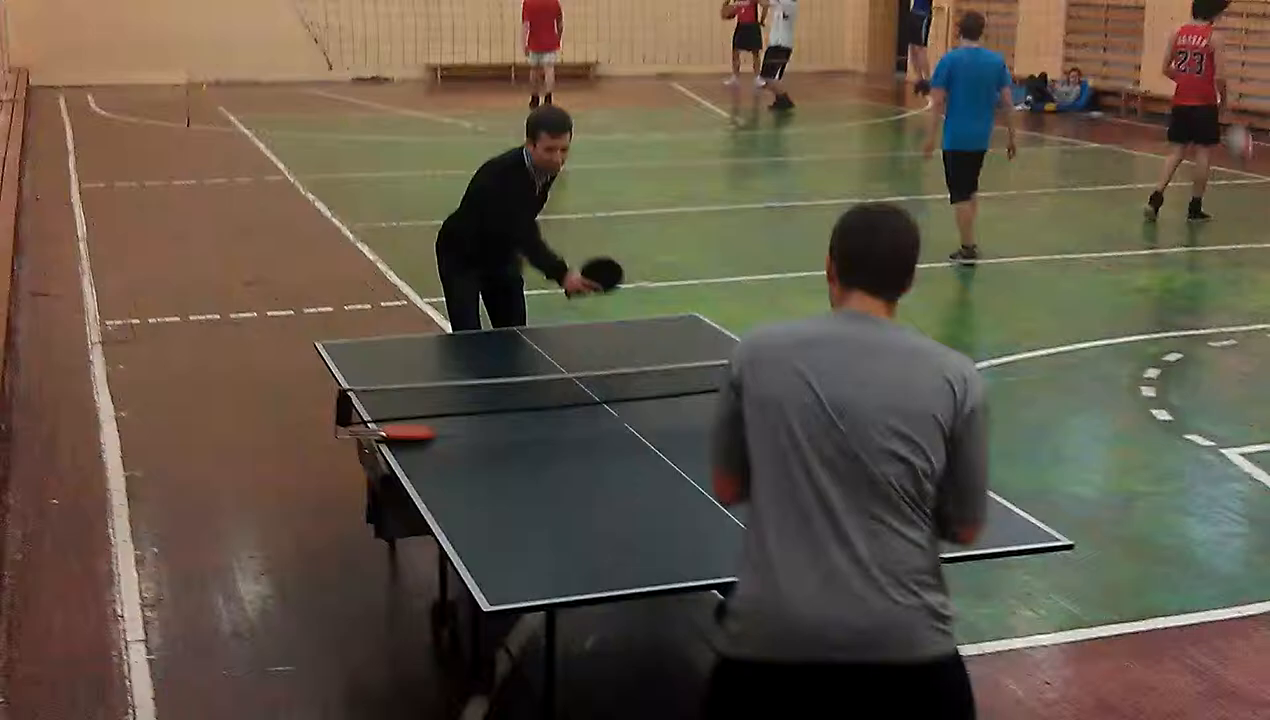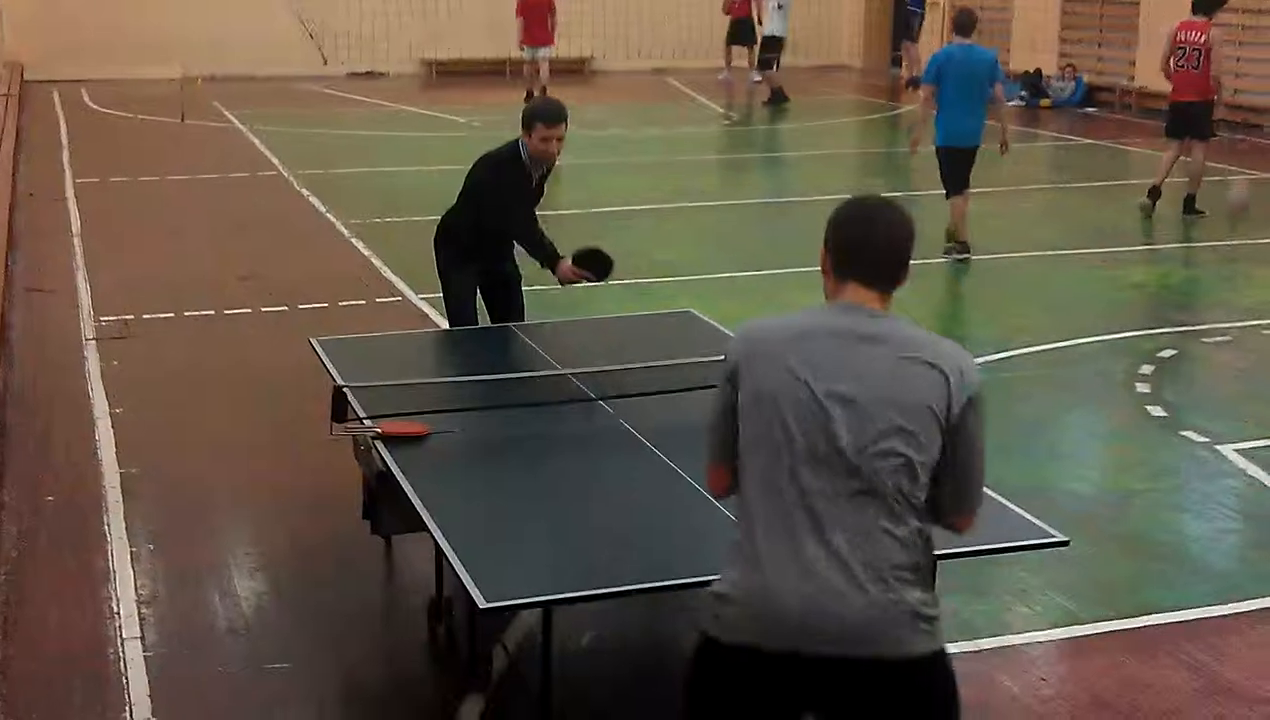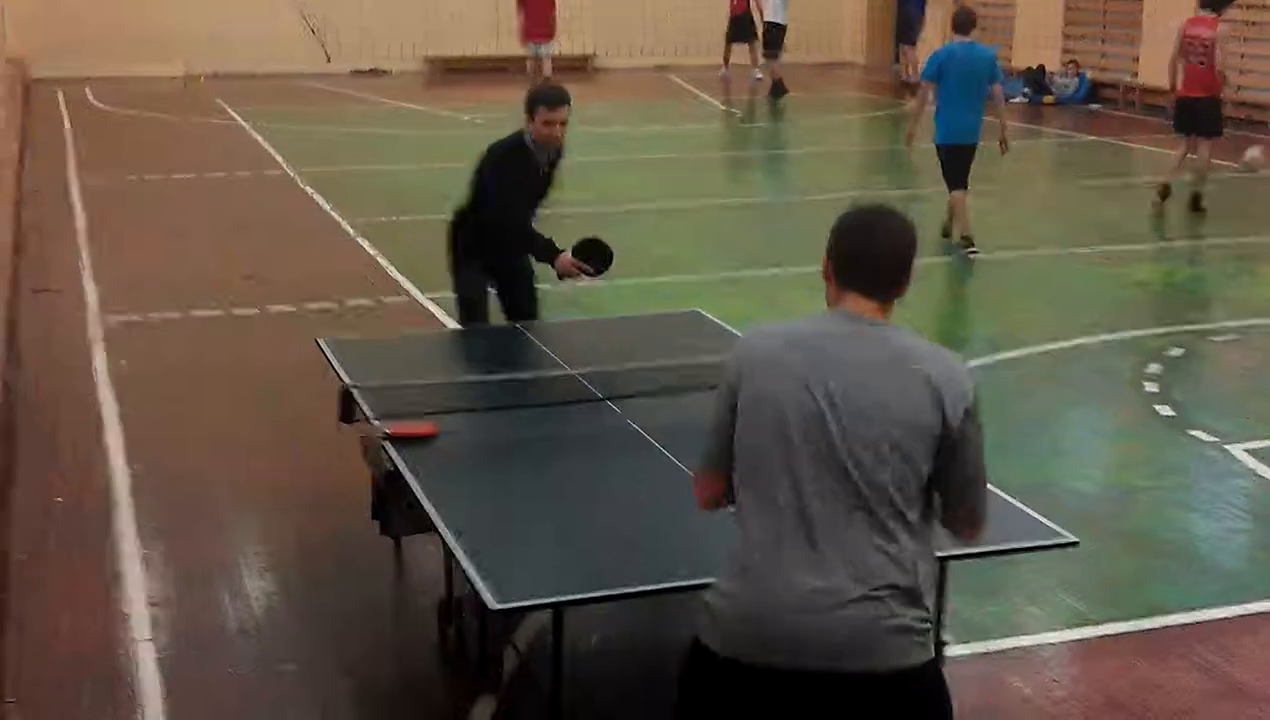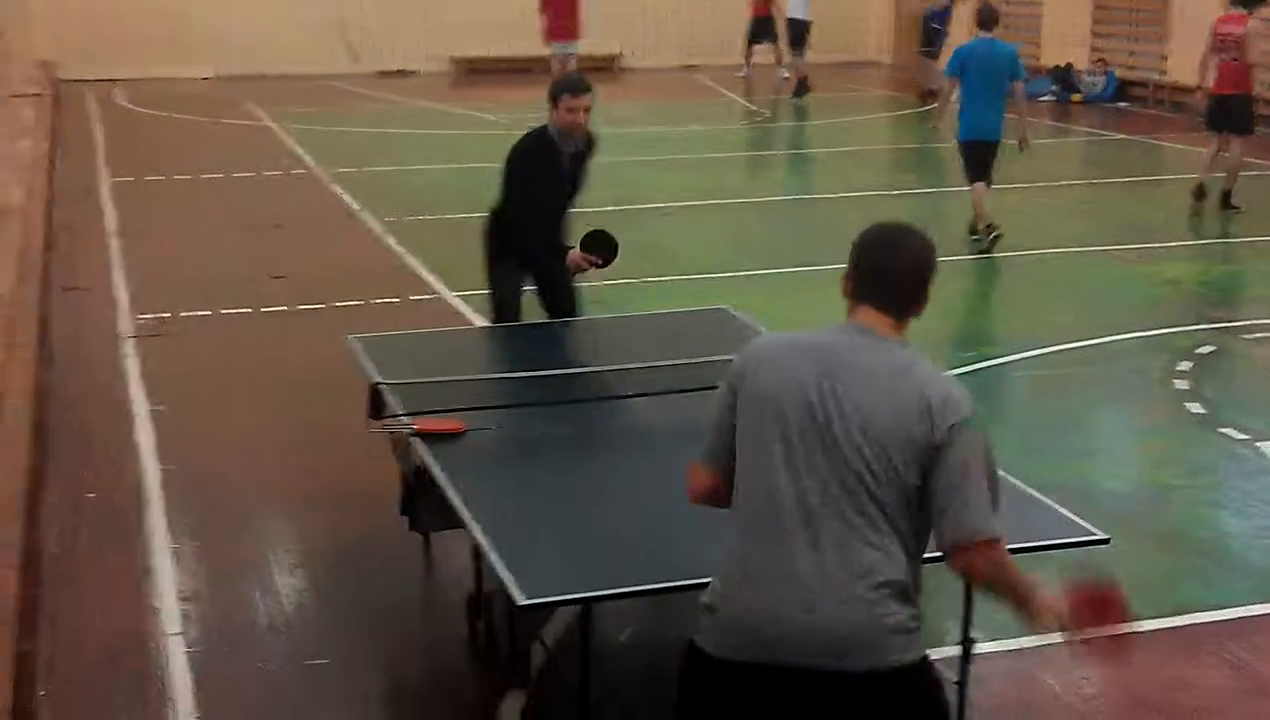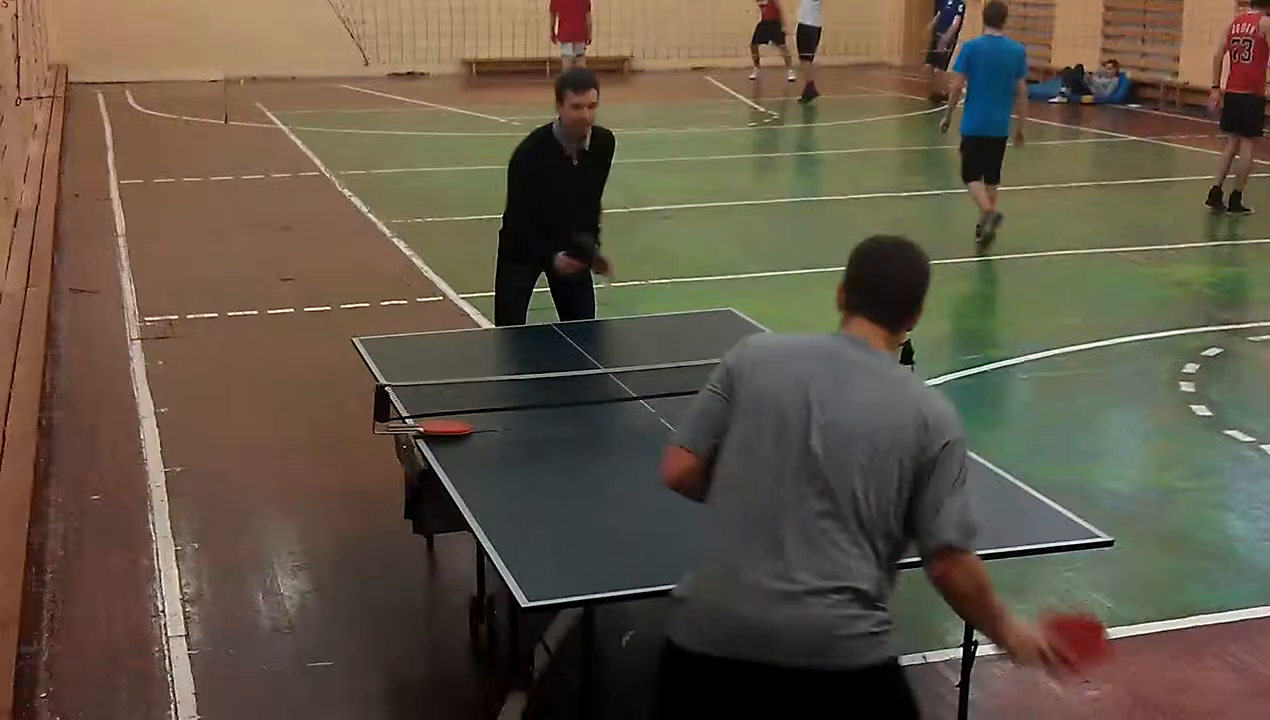
dt=0.1s
person 1, frame 1
left shoulder: (759, 354)
right shoulder: (955, 379)
left elbow: (728, 488)
right elbow: (965, 528)
left hip: (771, 635)
right hip: (903, 637)
person 1, frame 2
left shoulder: (755, 345)
right shoulder: (949, 369)
left elbow: (721, 480)
right elbow: (959, 515)
left hip: (756, 623)
right hip: (888, 633)
person 1, frame 3
left shoulder: (754, 354)
right shoulder: (944, 379)
left elbow: (710, 492)
right elbow: (965, 525)
left hip: (746, 633)
right hip: (880, 644)
person 1, frame 4
left shoulder: (763, 358)
right shoulder: (940, 399)
left elbow: (703, 486)
right elbow: (972, 552)
right wrist: (1033, 601)
left hip: (742, 632)
right hip: (872, 646)
person 1, frame 5
left shoulder: (754, 357)
right shoulder: (928, 413)
left elbow: (678, 471)
right elbow: (949, 564)
right wrist: (1008, 631)
left hip: (713, 628)
right hip: (838, 644)
person 2, frame 1
left shoulder: (949, 60)
right shoulder: (997, 61)
left elbow: (938, 103)
right elbow: (1007, 102)
left wrist: (931, 137)
right wrist: (1012, 135)
left hip: (956, 138)
right hip: (981, 137)
left knee: (960, 193)
right knee: (971, 188)
left ankle: (968, 248)
right ankle: (968, 239)
person 2, frame 2
left shoulder: (941, 57)
right shoulder: (989, 58)
left elbow: (927, 98)
right elbow: (999, 98)
left wrist: (917, 131)
right wrist: (1004, 131)
left hip: (948, 133)
right hip: (973, 133)
left knee: (954, 189)
right knee: (962, 185)
left ankle: (961, 243)
right ankle: (954, 230)
person 2, frame 3
left shoulder: (941, 55)
right shoulder: (989, 56)
left elbow: (924, 94)
right elbow: (998, 96)
left wrist: (912, 126)
right wrist: (1003, 130)
left hip: (948, 131)
right hip: (972, 131)
left knee: (956, 184)
right knee: (960, 180)
left ankle: (966, 239)
right ankle: (949, 225)
person 2, frame 4
left shoulder: (963, 51)
right shoulder: (1011, 53)
left elbow: (948, 90)
right elbow: (1019, 94)
left wrist: (937, 119)
right wrist: (1023, 129)
left hip: (970, 127)
right hip: (994, 127)
left knee: (976, 179)
right knee: (984, 176)
left ankle: (989, 227)
right ankle: (976, 225)
person 2, frame 5
left shoulder: (971, 47)
right shoulder: (1017, 50)
left elbow: (957, 87)
right elbow: (1021, 92)
left wrist: (947, 116)
right wrist: (1020, 126)
left hip: (974, 124)
right hip: (1001, 125)
left knee: (972, 177)
right knee: (992, 177)
left ankle: (990, 214)
right ankle: (984, 227)
person 3, frame 1
left shoulder: (549, 168)
right shoulder: (502, 175)
right elbow: (524, 235)
right wrist: (561, 274)
left hip: (500, 254)
right hip: (461, 257)
person 3, frame 2
left shoulder: (545, 160)
right shoulder: (497, 168)
right elbow: (520, 226)
right wrist: (555, 263)
left hip: (498, 248)
right hip: (459, 252)
person 3, frame 3
left shoulder: (553, 151)
right shoulder: (503, 158)
right elbow: (512, 220)
right wrist: (554, 256)
left hip: (512, 244)
right hip: (473, 247)
left knee: (526, 325)
person 3, frame 4
left shoulder: (586, 143)
right shoulder: (528, 151)
right elbow: (524, 217)
left wrist: (558, 249)
right wrist: (562, 253)
left hip: (547, 243)
right hip: (508, 245)
left knee: (566, 322)
person 3, frame 5
left shoulder: (603, 143)
right shoulder: (531, 151)
right elbow: (517, 217)
left wrist: (591, 242)
right wrist: (551, 256)
left hip: (571, 247)
right hip: (521, 249)
right knee: (510, 329)
person 4, frame 1
left shoulder: (1178, 33)
right shoulder: (1214, 37)
left elbow: (1166, 69)
right elbow: (1219, 77)
right wrist: (1223, 98)
left hip: (1181, 102)
right hip: (1204, 104)
left knee: (1177, 152)
right knee: (1203, 155)
left ankle: (1156, 198)
right ankle: (1195, 207)
person 4, frame 2
left shoulder: (1177, 29)
right shoulder: (1213, 33)
left elbow: (1164, 65)
right elbow: (1215, 73)
right wrist: (1218, 94)
left hip: (1178, 98)
right hip: (1201, 100)
left knee: (1174, 148)
right knee: (1198, 150)
left ankle: (1154, 191)
right ankle: (1190, 203)
person 4, frame 3
left shoulder: (1186, 24)
right shoulder: (1219, 29)
left elbow: (1174, 60)
right elbow: (1220, 68)
left wrist: (1174, 90)
right wrist: (1223, 86)
left hip: (1186, 94)
right hip: (1208, 96)
left knee: (1185, 145)
right knee: (1204, 147)
left ankle: (1165, 188)
right ankle: (1195, 200)
person 4, frame 4
left shoulder: (1218, 22)
right shoulder: (1249, 24)
left elbow: (1205, 57)
right elbow: (1252, 61)
left wrist: (1202, 88)
left hip: (1218, 91)
right hip: (1240, 93)
left knee: (1217, 142)
right knee: (1236, 144)
left ankle: (1200, 188)
right ankle: (1225, 198)
person 4, frame 5
left shoulder: (1234, 22)
left elbow: (1218, 56)
left wrist: (1215, 88)
left hip: (1232, 91)
right hip: (1252, 94)
left knee: (1231, 144)
right knee: (1247, 146)
left ankle: (1215, 193)
right ankle: (1235, 200)
